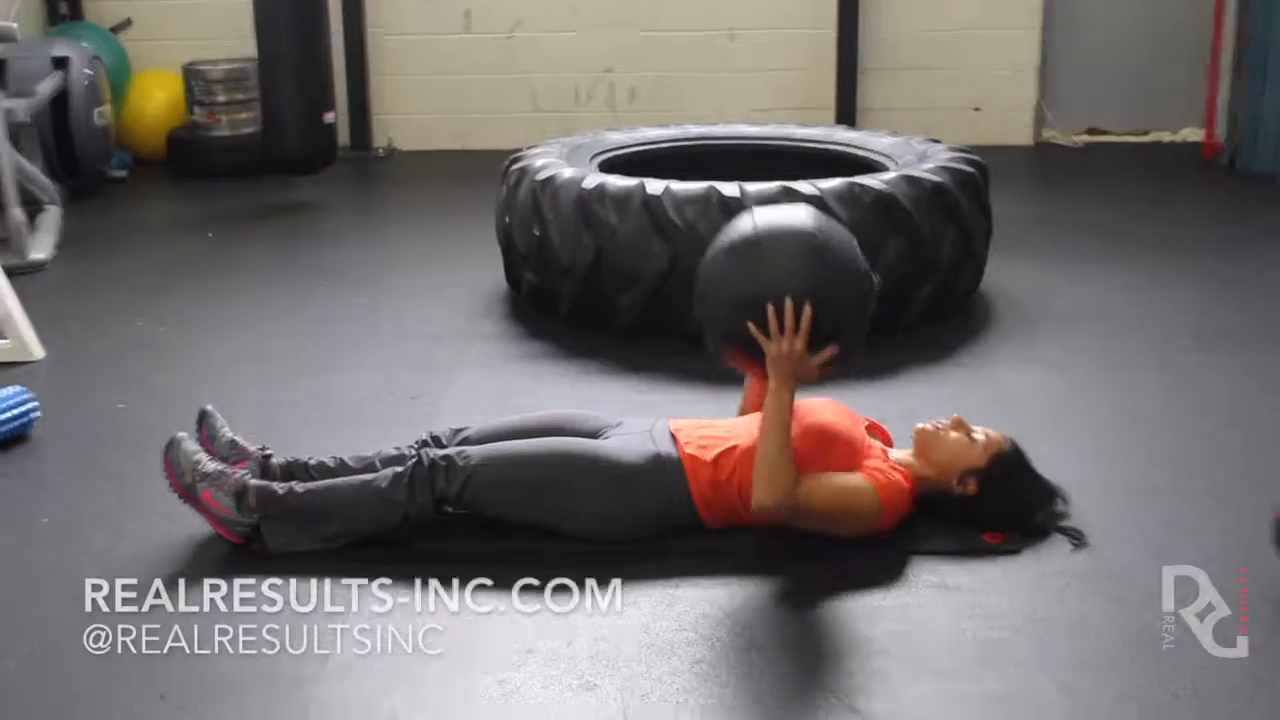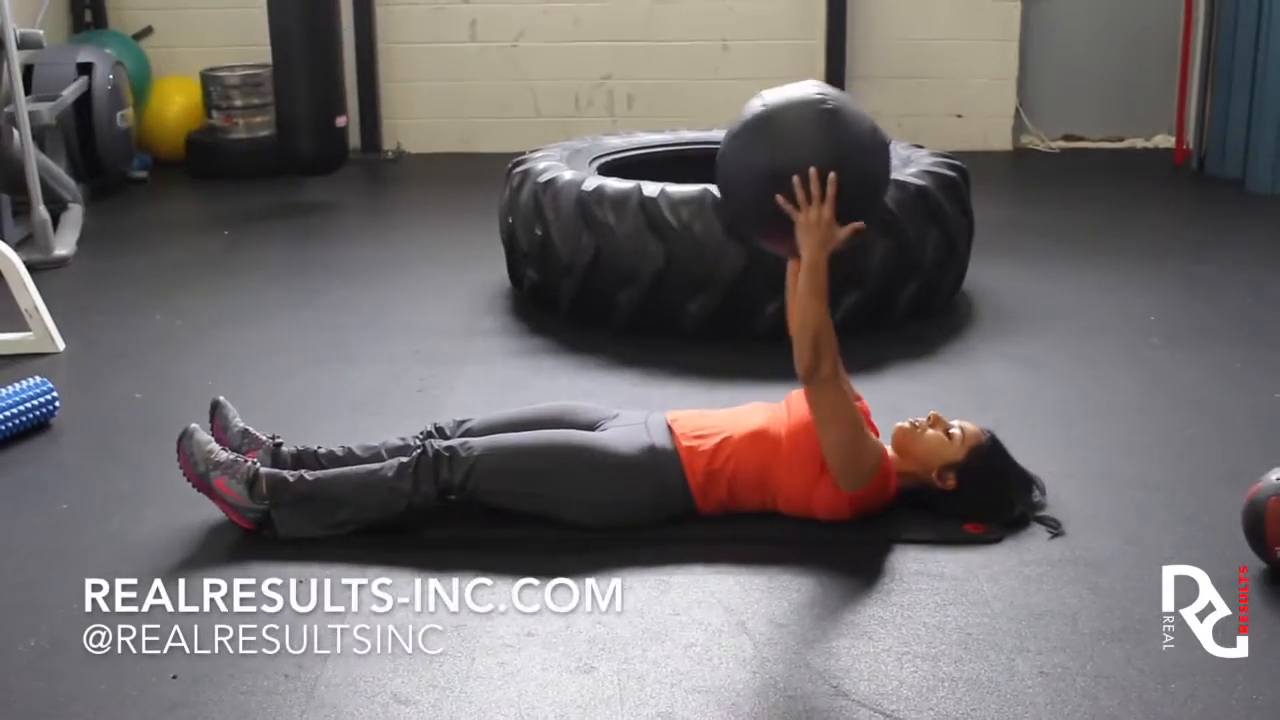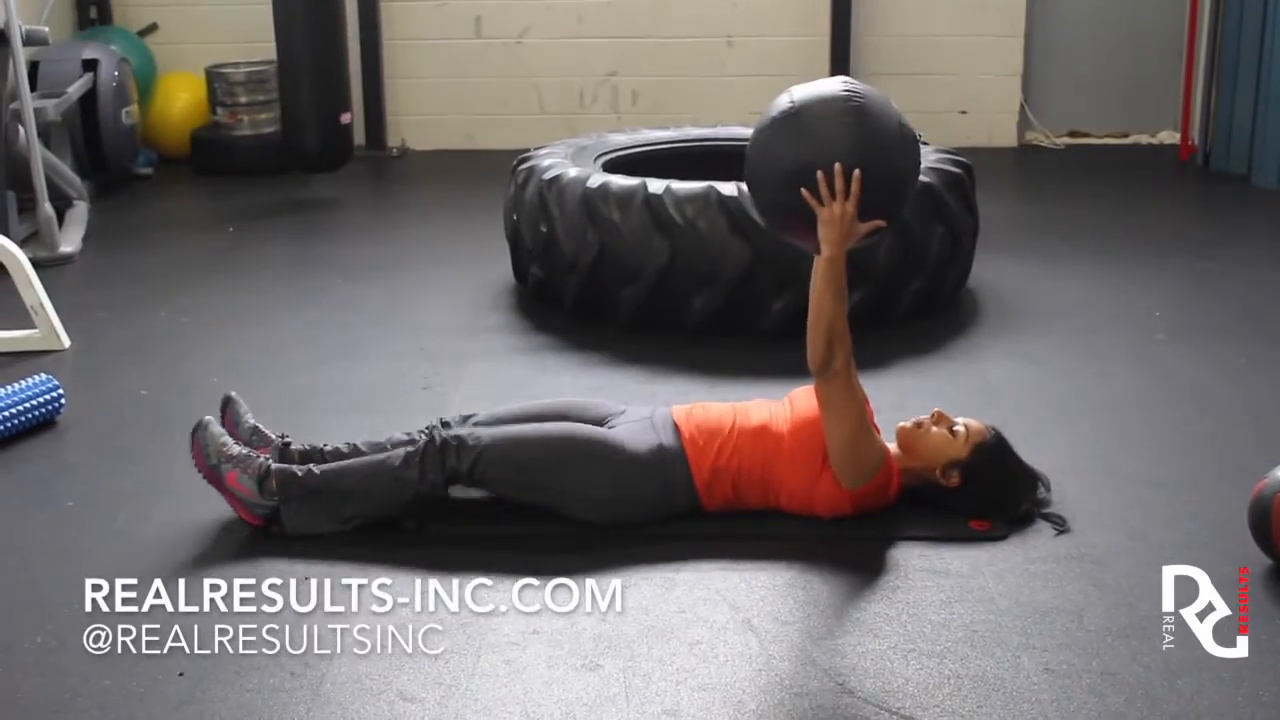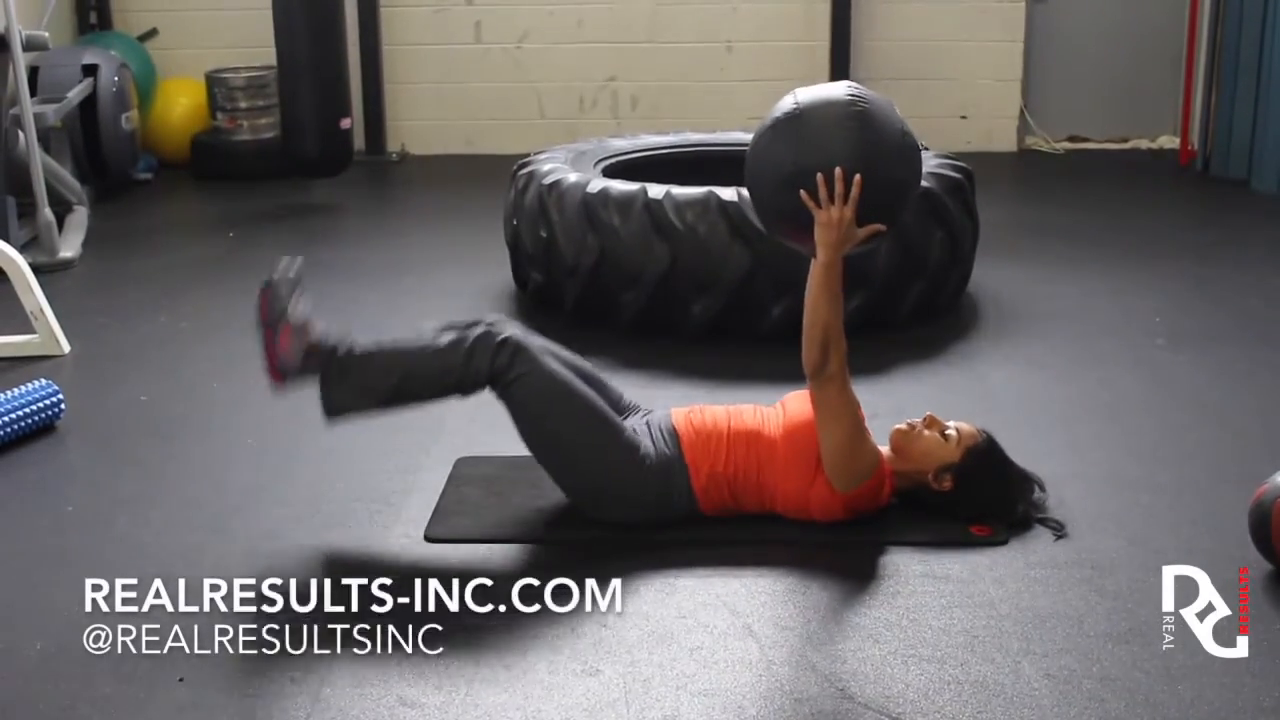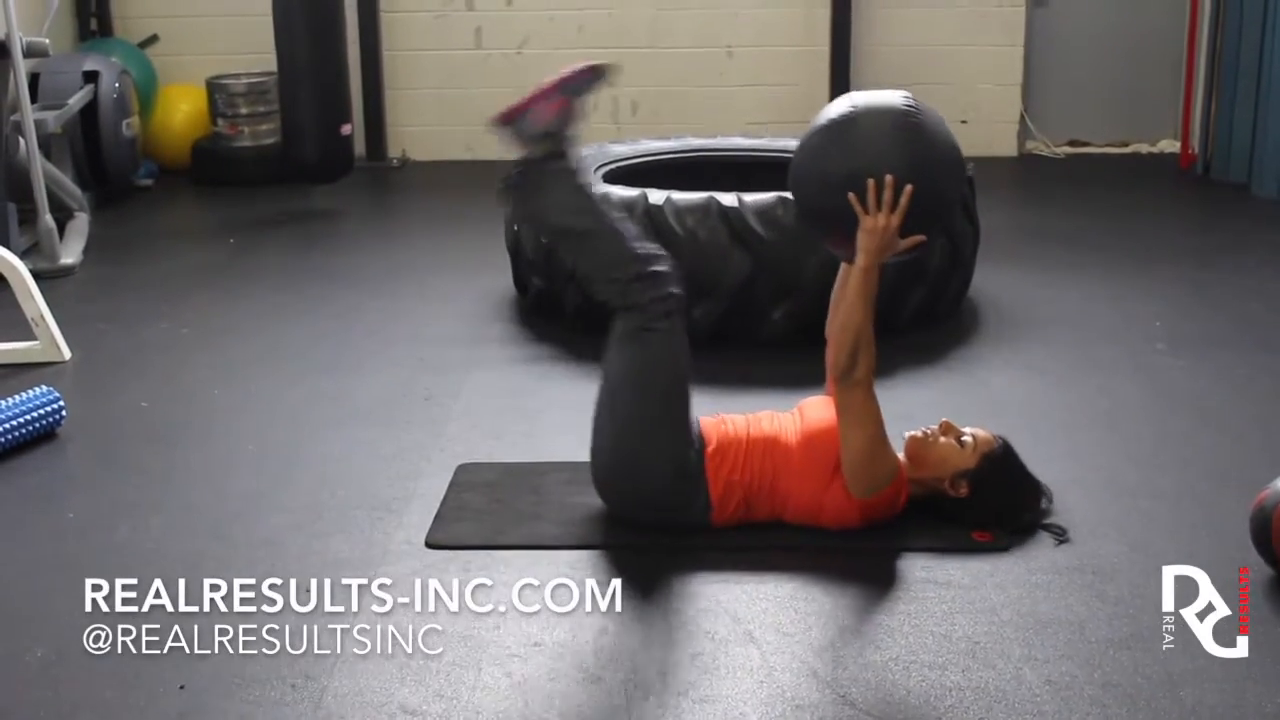
dt=0.4s
person 1, frame 1
left shoulder: (881, 497)
right shoulder: (875, 441)
left elbow: (769, 497)
right elbow: (755, 411)
left wrist: (786, 371)
right wrist: (776, 358)
left hip: (652, 489)
right hip: (657, 442)
left knee: (442, 481)
right knee: (448, 443)
left ankle: (255, 511)
right ankle: (267, 473)
person 1, frame 2
left shoulder: (866, 479)
right shoulder: (859, 432)
left elbow: (814, 366)
right elbow: (816, 360)
left wrist: (813, 253)
right wrist: (803, 245)
left hip: (646, 481)
right hip: (651, 437)
left knee: (446, 470)
right knee: (451, 435)
left ankle: (267, 500)
right ankle: (278, 460)
person 1, frame 3
left shoulder: (868, 476)
right shoulder: (867, 440)
left elbow: (828, 363)
right elbow: (833, 367)
left wrist: (834, 250)
right wrist: (834, 242)
left hip: (644, 479)
right hip: (651, 434)
left knee: (455, 451)
right knee: (461, 429)
left ankle: (278, 495)
right ankle: (292, 460)
person 1, frame 4
left shoulder: (862, 482)
right shoulder: (864, 455)
left elbow: (824, 371)
right elbow: (828, 376)
left wrist: (829, 256)
right wrist: (825, 248)
left hip: (641, 481)
right hip: (649, 437)
left knee: (497, 346)
right knee: (505, 338)
left ankle: (317, 357)
right ankle: (330, 362)
person 1, frame 5
left shoulder: (879, 487)
right shoulder: (881, 468)
left elbow: (850, 374)
right elbow: (844, 360)
left wrist: (869, 259)
right wrist: (858, 244)
left hip: (662, 488)
right hip: (678, 460)
left knee: (648, 295)
right knee: (638, 290)
left ankle: (541, 156)
right ankle: (540, 165)
